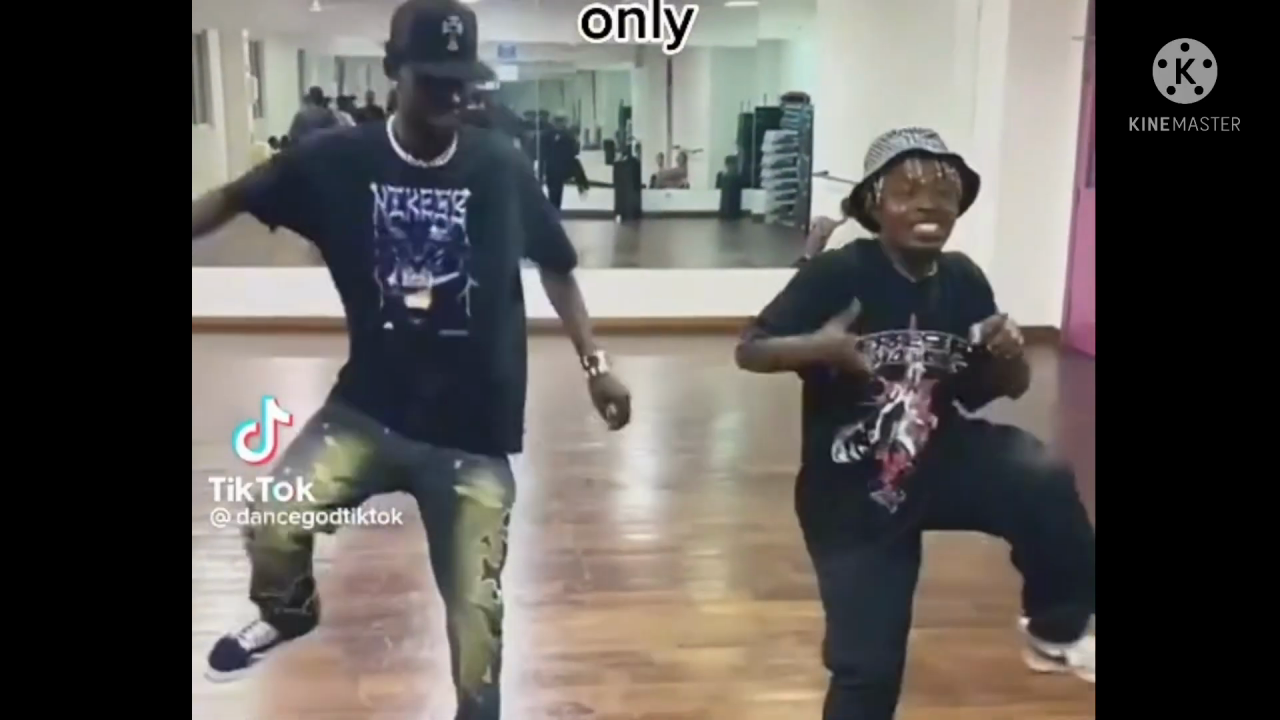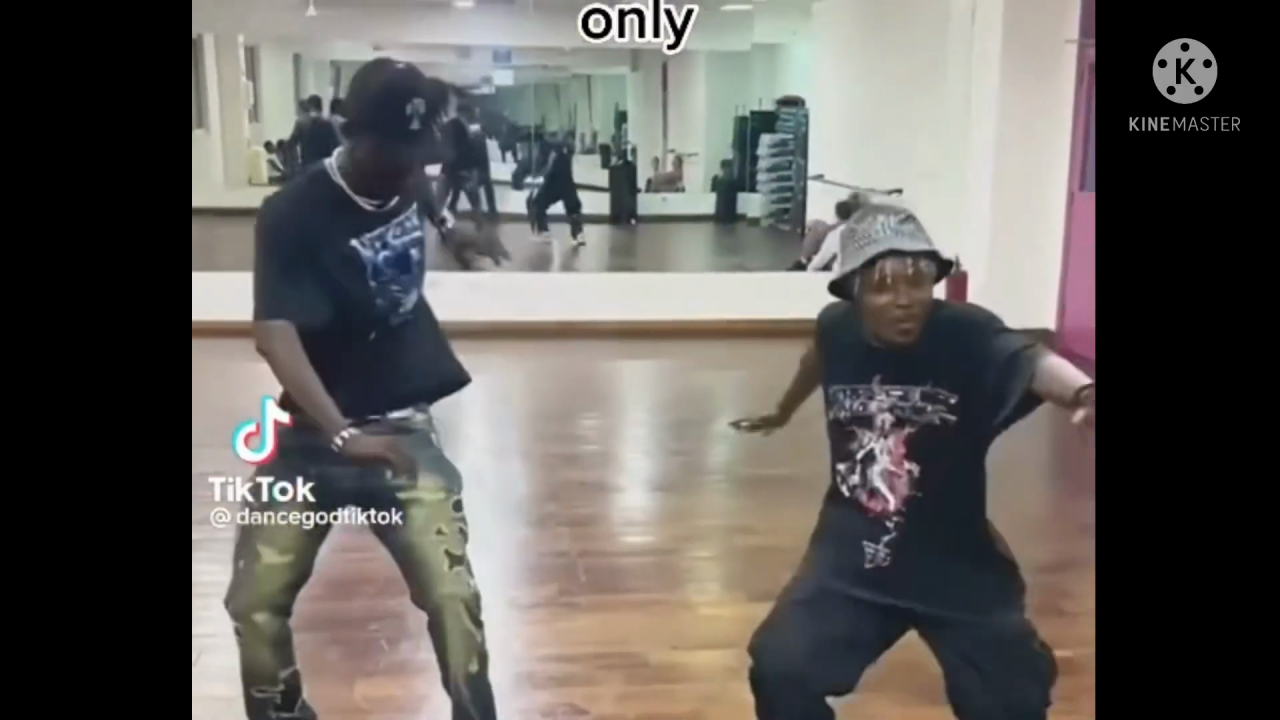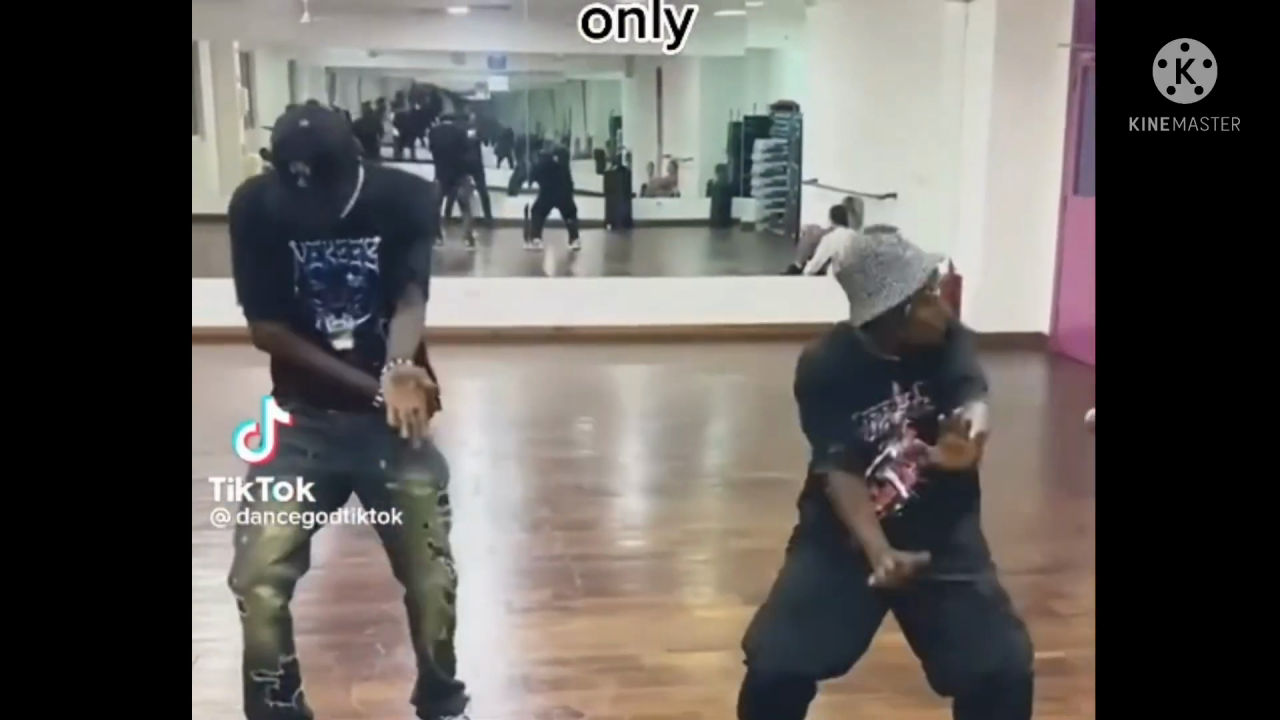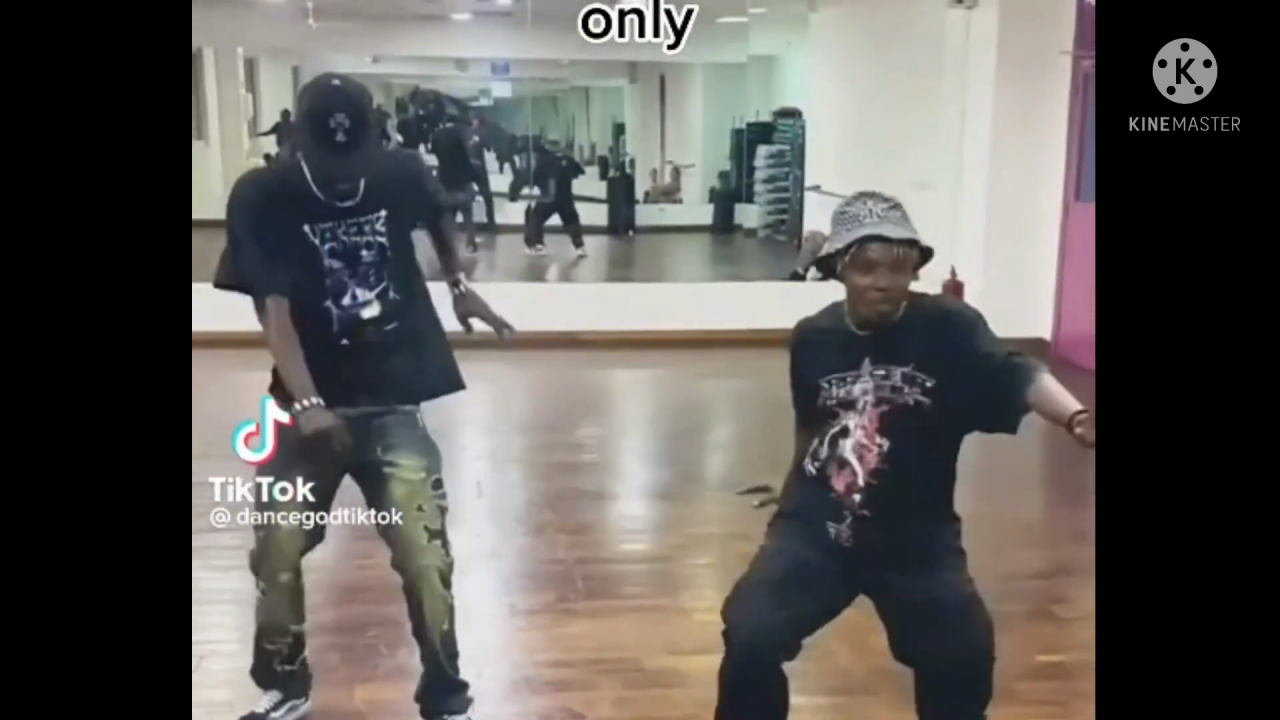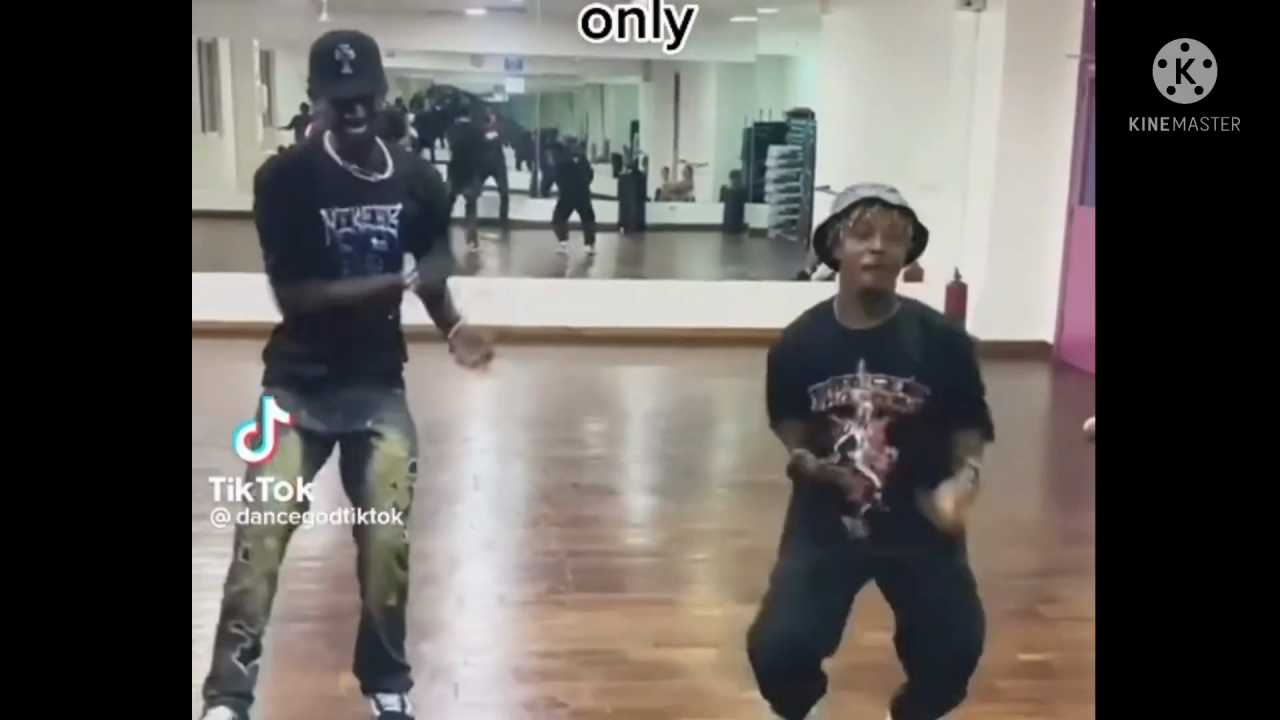
dt=0.4s
person 1, frame 1
left shoulder: (503, 164)
right shoulder: (336, 158)
left elbow: (556, 267)
right elbow: (235, 197)
left wrist: (594, 364)
left hip: (474, 428)
right hip: (370, 403)
left knee: (477, 611)
right knee: (275, 526)
right ankle: (286, 614)
person 1, frame 2
left shoulder: (405, 175)
right shoulder: (295, 213)
right elbow: (275, 336)
right wrist: (342, 437)
left hip: (404, 425)
right hip: (309, 436)
left knee: (452, 597)
right knee: (257, 605)
person 1, frame 3
left shoulder: (403, 199)
right shoulder: (254, 208)
left elbow: (412, 299)
right elbow: (267, 326)
left wrist: (400, 370)
right wrist: (370, 384)
left hip: (390, 420)
right hip: (306, 415)
left knee: (430, 581)
right knee: (259, 579)
person 1, frame 4
left shoulder: (404, 174)
right shoulder: (261, 199)
left elbow: (436, 220)
right elbow: (275, 309)
left wrist: (462, 290)
right wrist: (305, 405)
left hip: (393, 402)
right hip: (310, 407)
left knee: (426, 564)
right knee: (278, 562)
person 1, frame 5
left shoulder: (415, 180)
right shoulder: (286, 176)
left elbow: (430, 265)
right elbow: (299, 294)
left wrist: (452, 324)
right wrist: (399, 283)
left hip: (376, 384)
right hip: (298, 378)
left knee: (385, 542)
right knee: (264, 530)
person 2, frame 1
left shoulder: (963, 282)
right shoulder: (832, 275)
left elbow: (997, 388)
right elbow: (750, 348)
left wrist: (1007, 351)
right wrist: (816, 348)
left hip: (940, 465)
right hip: (846, 494)
left knee: (1041, 486)
right knee: (867, 665)
left ankle: (1056, 630)
person 2, frame 2
left shoulder: (969, 333)
right shoulder: (837, 327)
left elbow: (1030, 362)
left wrist: (1080, 390)
right wrist: (784, 406)
left hip: (957, 555)
right hip: (854, 550)
right knee: (782, 671)
person 2, frame 3
left shoulder: (944, 339)
right shoulder: (824, 365)
left elbow: (971, 398)
right elbow: (839, 472)
left wrist: (969, 436)
right wrist: (877, 553)
left hip: (942, 541)
right hip: (839, 544)
left knee: (1005, 670)
right knee: (775, 667)
person 2, frame 4
left shoulder: (951, 328)
right shoulder: (814, 338)
left elbow: (1018, 376)
left wrist: (1074, 417)
right wrist: (794, 483)
left hip: (917, 530)
right hip: (816, 524)
left knee: (962, 656)
right knee: (752, 637)
person 2, frame 5
left shoulder: (938, 338)
right shoulder: (801, 341)
left elbow: (974, 429)
right elbow: (785, 419)
left wrist: (962, 484)
right wrist: (804, 460)
left hip: (919, 527)
right hip: (823, 522)
left knee: (953, 639)
right knee: (780, 646)
